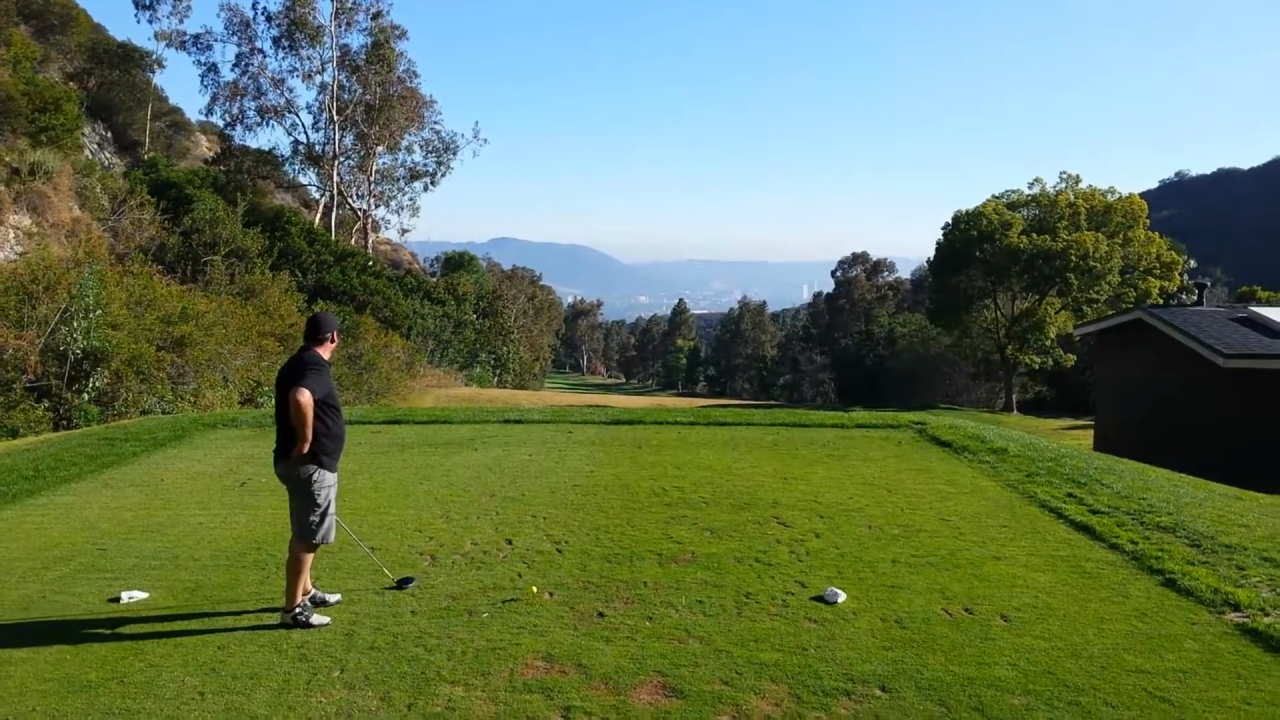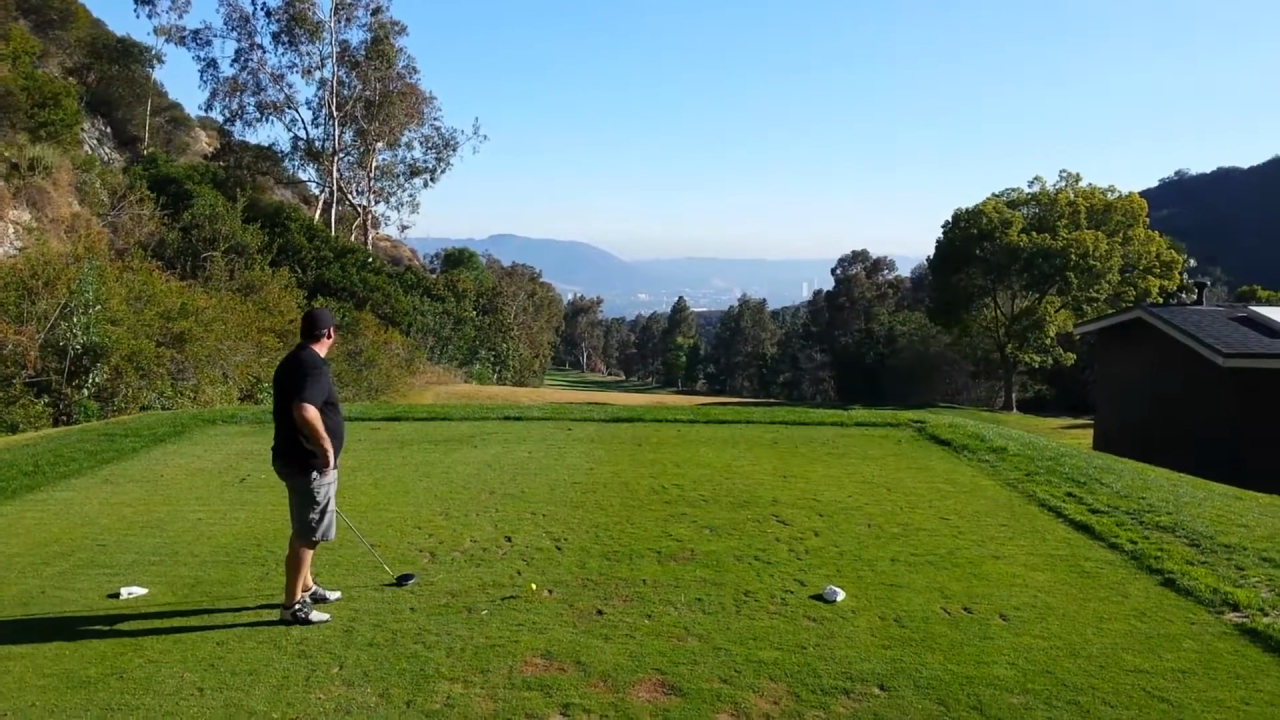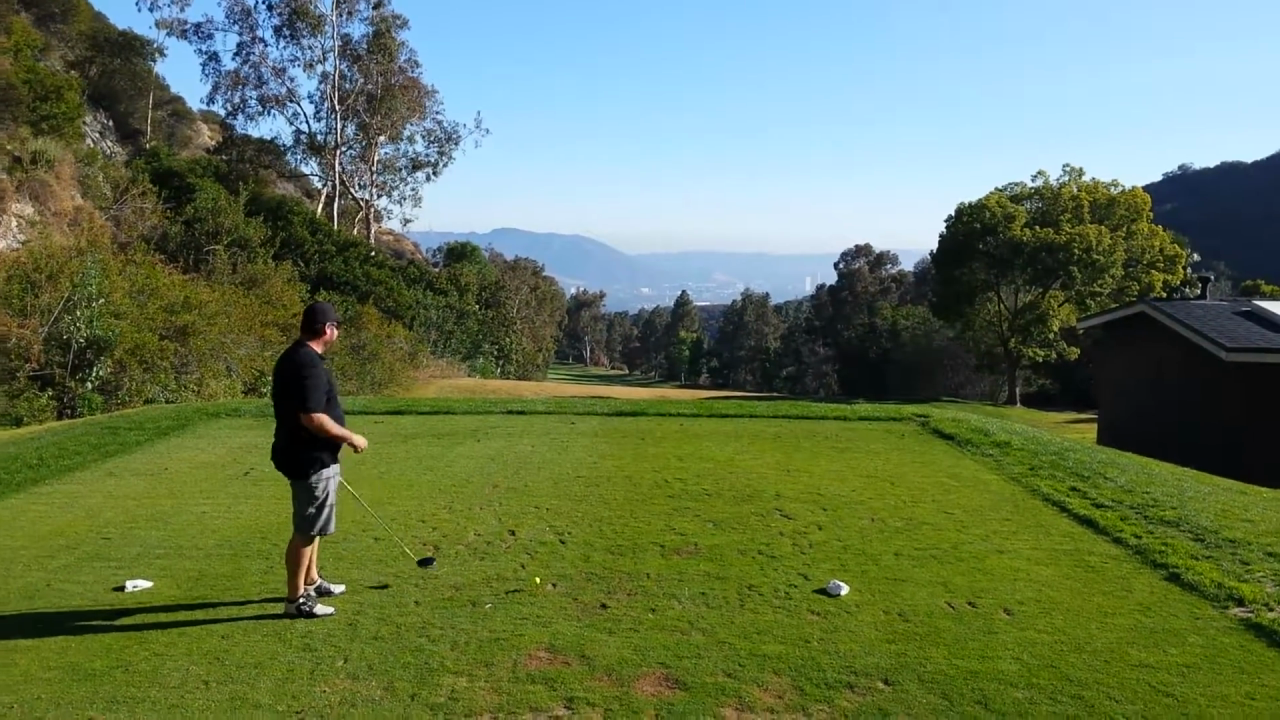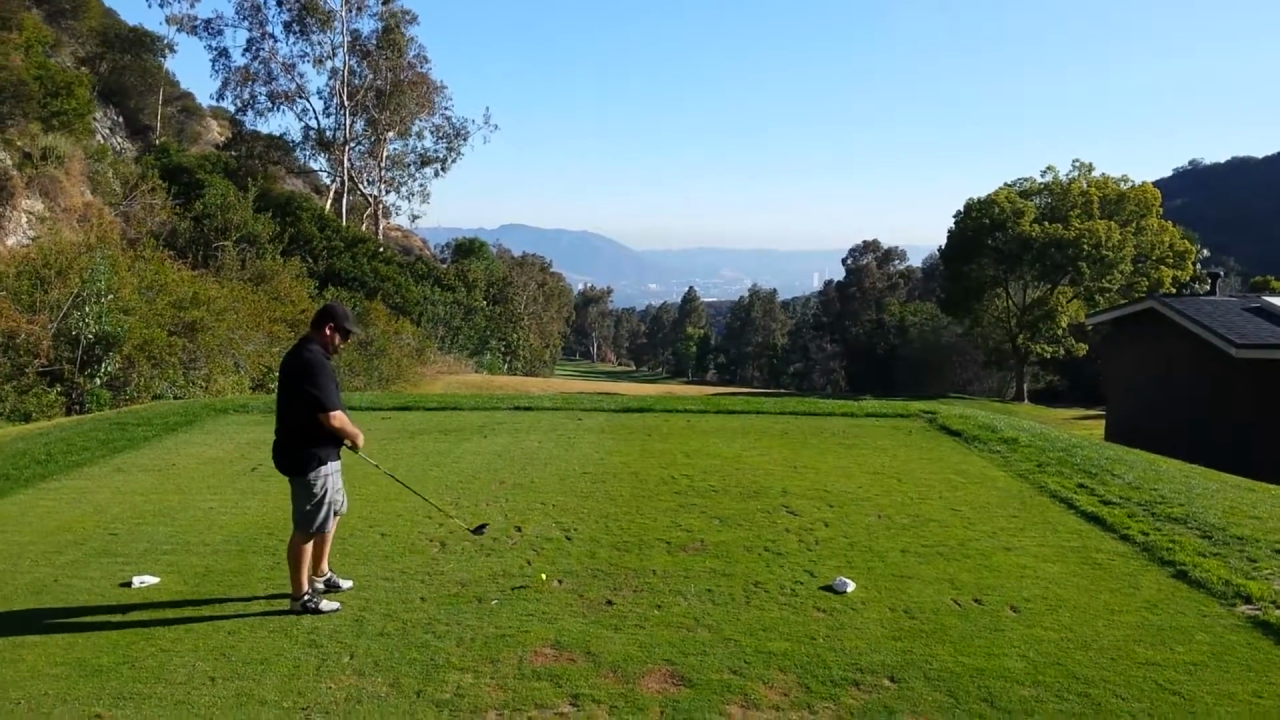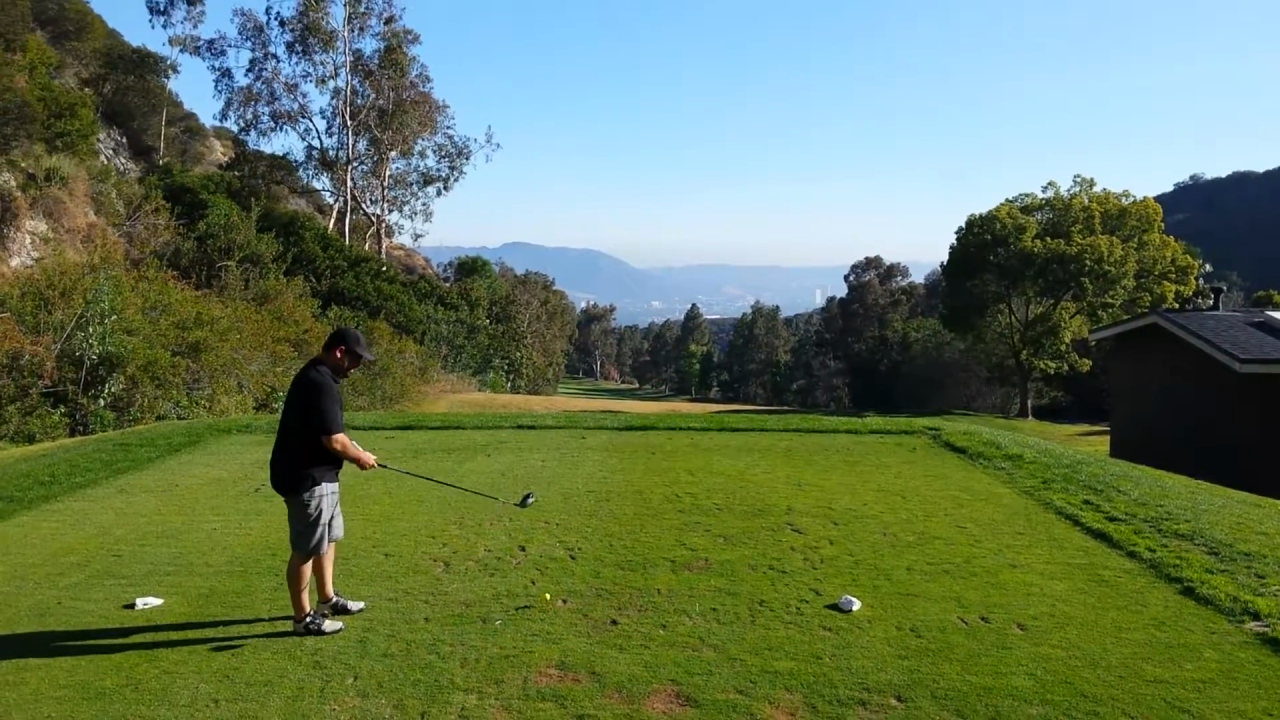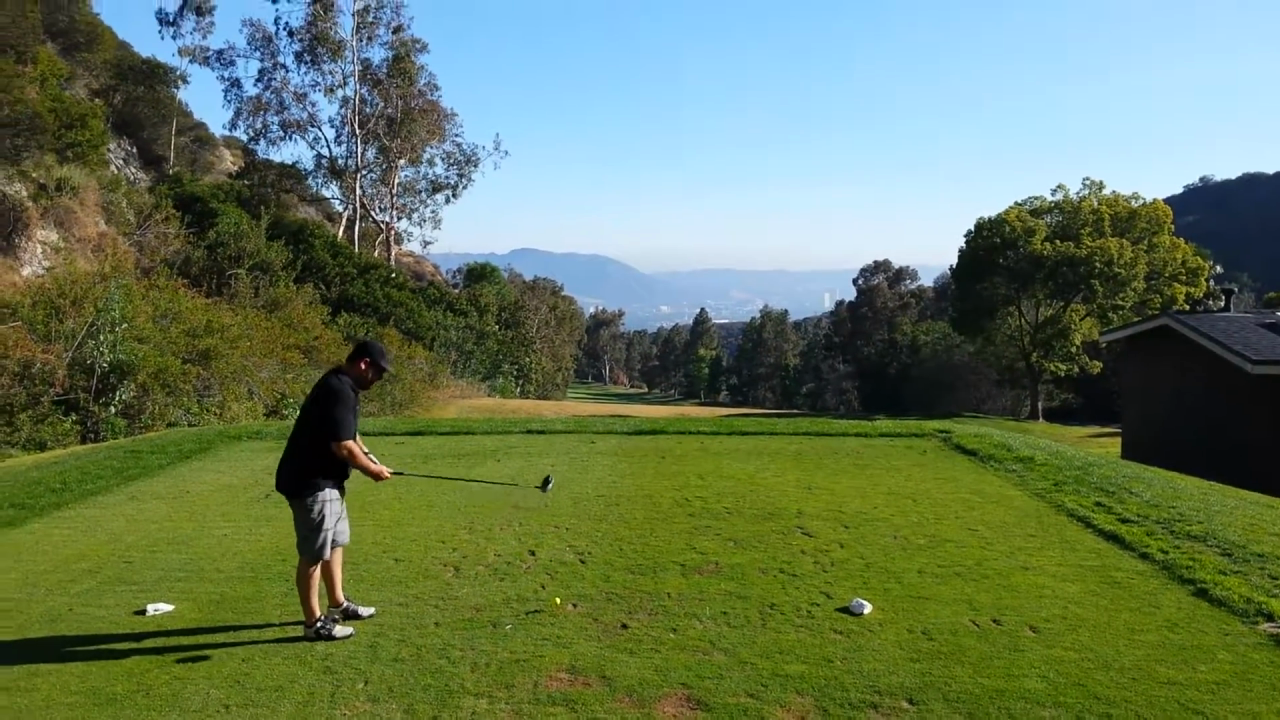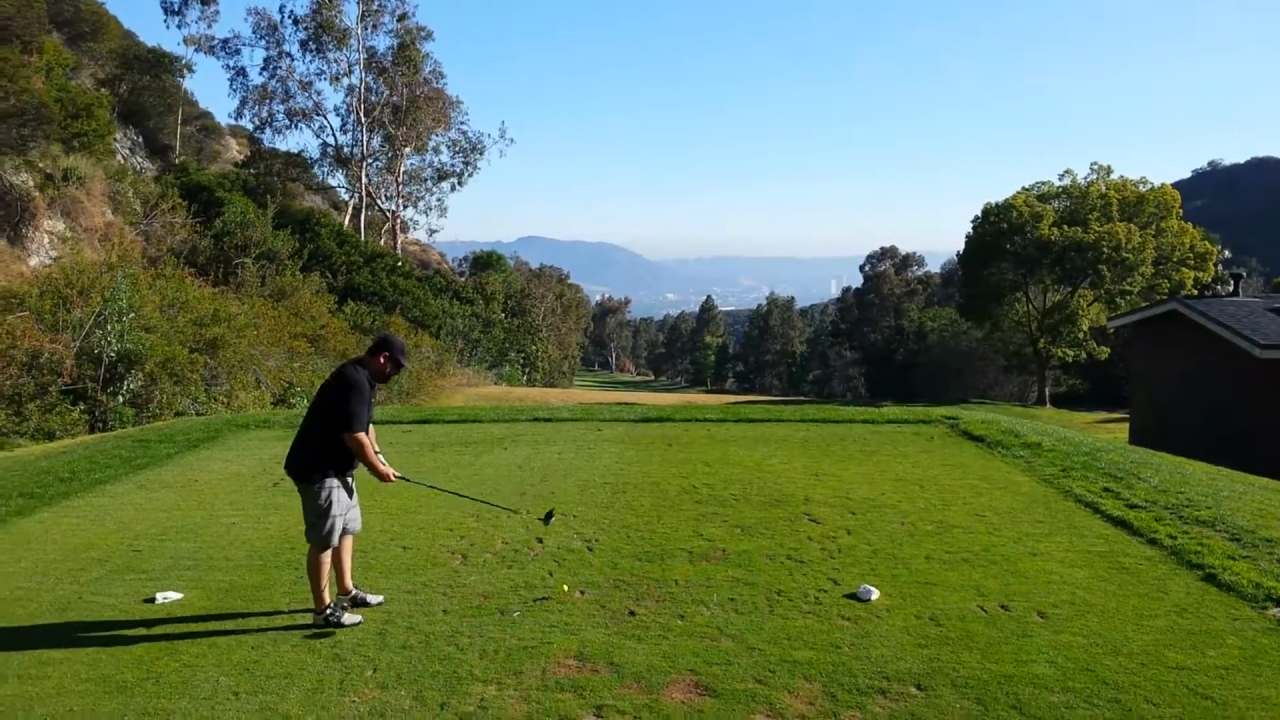
dt=0.2s
person 1, frame 1
left shoulder: (296, 364)
right shoulder: (316, 366)
right elbow: (300, 398)
right wrist: (305, 441)
left hip: (297, 462)
right hip: (312, 466)
left knee: (304, 534)
right knee: (308, 537)
left ankle: (306, 592)
right ankle: (293, 609)
person 1, frame 2
left shoulder: (292, 362)
right shoulder: (313, 366)
right elbow: (305, 411)
right wrist: (326, 448)
left hip: (294, 459)
right hip: (311, 464)
left knee: (305, 531)
right knee: (308, 535)
left ankle: (307, 589)
right ankle: (292, 605)
person 1, frame 3
left shoulder: (294, 357)
right shoulder: (308, 364)
right elbow: (313, 418)
right wrist: (351, 437)
left hip: (301, 454)
right hip: (310, 458)
left knee: (310, 525)
right knee: (306, 529)
left ankle: (310, 581)
right ankle: (295, 599)
person 1, frame 4
left shoulder: (304, 354)
right shoulder: (314, 363)
right elbow: (332, 418)
left wrist: (345, 434)
right wrist: (355, 435)
left hip: (316, 453)
right hip: (311, 457)
left knee: (332, 511)
right knee: (307, 527)
left ankle: (320, 575)
right ankle: (301, 596)
person 1, frame 5
left shoulder: (316, 375)
right shoulder: (320, 383)
right elbow: (333, 440)
left wrist: (353, 448)
right wrist: (361, 457)
left hip: (316, 474)
right hip: (306, 477)
left knee: (327, 538)
right knee: (305, 548)
left ankle: (327, 600)
right ankle: (303, 618)
person 1, frame 6
left shoulder: (341, 385)
right shoulder: (339, 391)
left elbow: (348, 434)
right elbow: (342, 447)
left wrist: (367, 455)
right wrist: (371, 469)
left hip: (325, 480)
right hip: (311, 482)
left knee: (335, 543)
right knee: (314, 553)
left ankle: (338, 604)
right ankle: (314, 623)
person 1, frame 7
left shoulder: (361, 378)
right shoulder: (354, 382)
left elbow: (365, 425)
right elbow: (355, 437)
left wrist: (377, 455)
right wrist: (378, 469)
left hip: (336, 468)
right hip: (319, 470)
left knee: (346, 529)
right knee: (324, 540)
left ankle: (346, 592)
right ankle: (323, 610)
